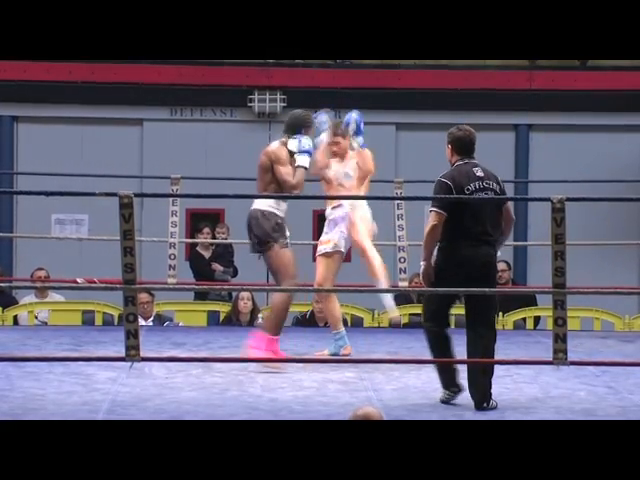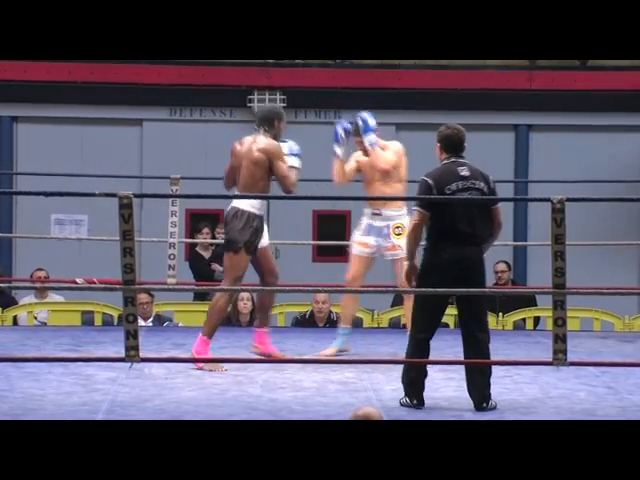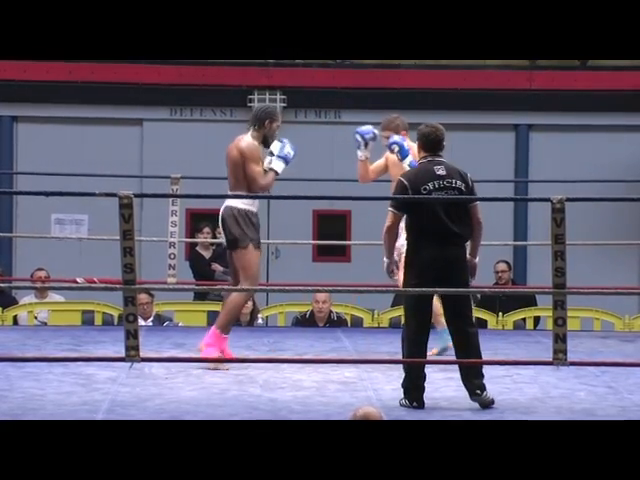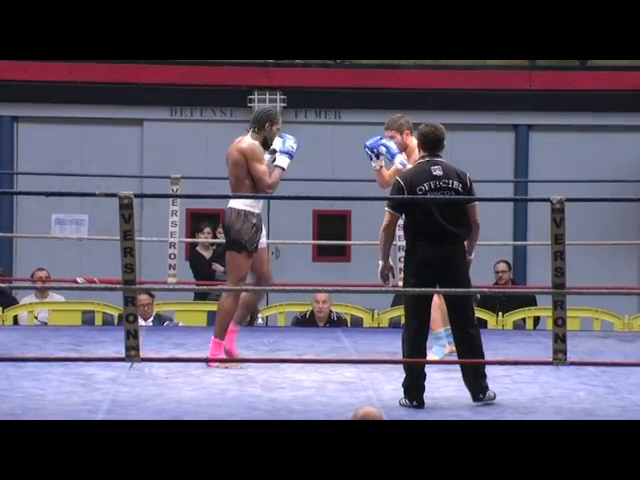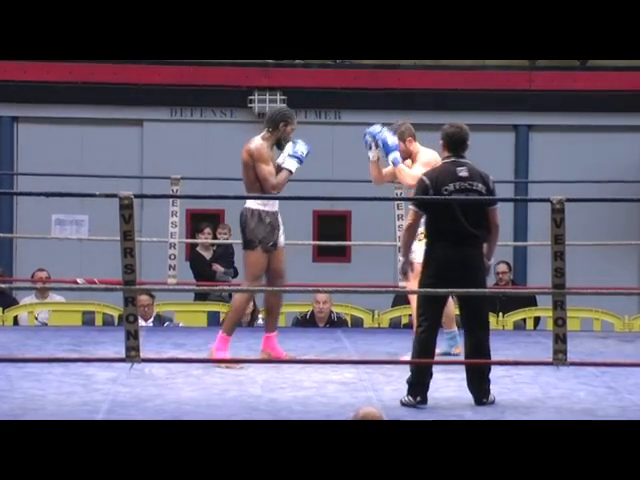
dt=0.3s
person 1, frame 1
left shoulder: (448, 180)
right shoulder: (493, 178)
left elbow: (435, 225)
right elbow: (508, 220)
left wrist: (426, 262)
left hip: (454, 259)
right hip: (485, 259)
left knee: (434, 321)
right knee: (483, 328)
left ankle: (451, 383)
right ankle: (482, 395)
person 1, frame 2
left shoulder: (433, 179)
right shoulder: (483, 178)
left elbow: (417, 224)
right elbow: (497, 223)
left wrist: (410, 261)
left hip: (440, 259)
right hip: (472, 259)
left knee: (422, 329)
right knee: (476, 330)
left ankle: (413, 393)
right ankle: (482, 397)
person 1, frame 3
left shoulder: (409, 178)
right shoulder: (462, 176)
left elbow: (391, 225)
right elbow: (476, 221)
left wrist: (389, 258)
right wrist: (472, 256)
left hip: (421, 258)
right hip: (455, 257)
left knee: (415, 328)
right knee: (464, 326)
left ankle: (413, 395)
right ankle: (477, 387)
person 1, frame 4
left shoulder: (406, 179)
right shoulder: (460, 177)
left elbow: (388, 225)
right elbow: (474, 222)
left wrist: (384, 260)
right wrist: (468, 254)
left hip: (420, 257)
right hip: (453, 256)
left knee: (415, 328)
right knee: (465, 324)
left ankle: (414, 394)
right ankle: (479, 388)
person 1, frame 5
left shoulder: (431, 178)
right shoulder: (483, 179)
left elbow: (412, 223)
right elbow: (494, 225)
left wrist: (405, 256)
right wrist: (487, 258)
left hip: (439, 258)
right hip: (472, 258)
left knee: (427, 326)
right knee: (477, 327)
left ankle: (417, 392)
right ankle: (482, 392)
person 2, frame 1
left shoulder: (285, 149)
right shoulder: (278, 151)
right elbow: (293, 188)
right wrist: (304, 159)
left hip: (273, 220)
right hip: (265, 219)
left knee: (285, 284)
right knee: (288, 284)
left ankle: (270, 345)
right ankle: (259, 344)
person 2, frame 2
left shoulder: (242, 144)
right shoulder: (271, 146)
left elbow: (228, 183)
right elbow: (289, 187)
right wrist: (293, 160)
left hip: (250, 217)
right hip: (244, 217)
left knee: (271, 277)
right knee: (231, 285)
left ankle: (262, 341)
right ankle: (201, 348)
person 2, frame 3
left shoulder: (241, 143)
right shoulder: (250, 146)
right elbow: (261, 187)
left wrist: (270, 157)
right wrist: (279, 162)
left hip: (240, 215)
right hip: (239, 215)
left knee: (240, 284)
right knee: (249, 284)
left ankle: (221, 345)
right ankle: (211, 341)
person 2, frame 4
left shoulder: (242, 145)
right shoulder: (251, 147)
right elbow: (269, 186)
left wrist: (272, 155)
right wrist: (283, 159)
left hip: (250, 218)
right hip: (243, 217)
left knee: (263, 280)
right knee: (235, 285)
left ankle: (230, 335)
right ankle: (216, 350)
person 2, frame 5
left shoulder: (263, 146)
right shoulder: (259, 147)
right elbow: (273, 186)
left wrist: (286, 157)
right wrist: (293, 162)
left hip: (270, 217)
right hip: (258, 216)
left knee: (277, 280)
right knee: (251, 284)
left ankle: (270, 345)
right ankle: (221, 346)
person 3, frame 1
left shoulder: (360, 155)
right shoulder: (326, 162)
left elbow: (369, 170)
right elbow: (318, 168)
left wrist: (358, 141)
right wrist: (323, 137)
left hip: (355, 211)
right hip: (333, 221)
left knee: (362, 242)
right knee: (322, 284)
left ankle: (385, 293)
right ankle: (340, 343)
person 3, frame 2
left shoulder: (394, 148)
right shoulder: (360, 157)
left elbow: (383, 164)
right elbow: (340, 179)
left wrist: (370, 137)
right wrist: (339, 147)
left hip: (395, 222)
right hip: (370, 221)
left knee: (405, 286)
right knee: (352, 282)
right ankle: (342, 340)
person 3, frame 3
left shoulder: (421, 153)
right shoulder: (390, 157)
right elbow: (364, 178)
left wrist: (407, 157)
right wrist: (363, 150)
right hip: (404, 223)
left knee: (406, 282)
right ankle: (445, 338)
person 3, frame 4
left shoulder: (423, 153)
right shoulder: (404, 155)
right elbow: (385, 182)
left wrist: (397, 158)
right wrist: (376, 160)
left ankle: (439, 345)
right ankle: (449, 341)
person 3, frame 5
left shoulder: (428, 157)
right shoulder: (408, 162)
left elbow: (410, 180)
right elbow: (378, 178)
left wrist: (393, 155)
right wrist: (374, 151)
right hip: (427, 227)
left knee: (414, 285)
right ankle: (453, 342)
